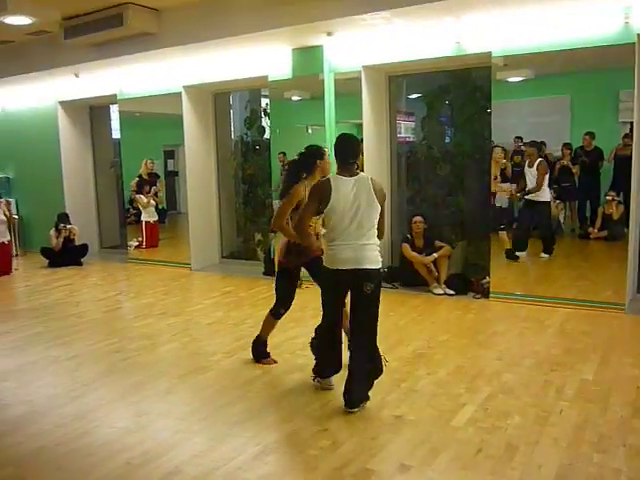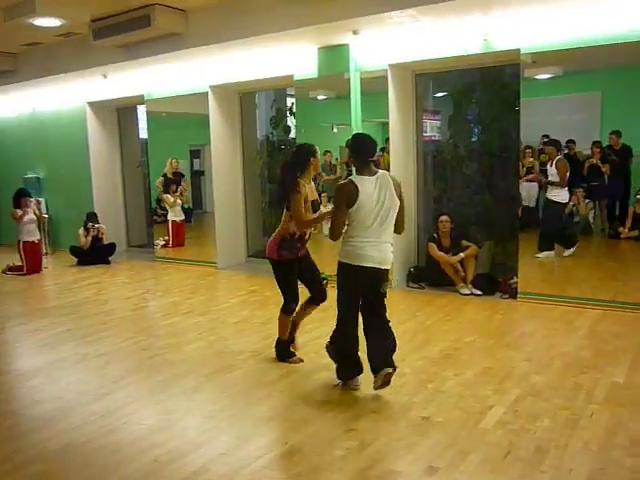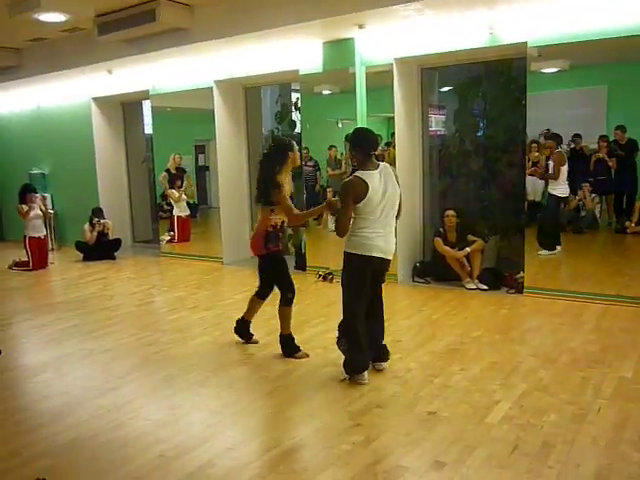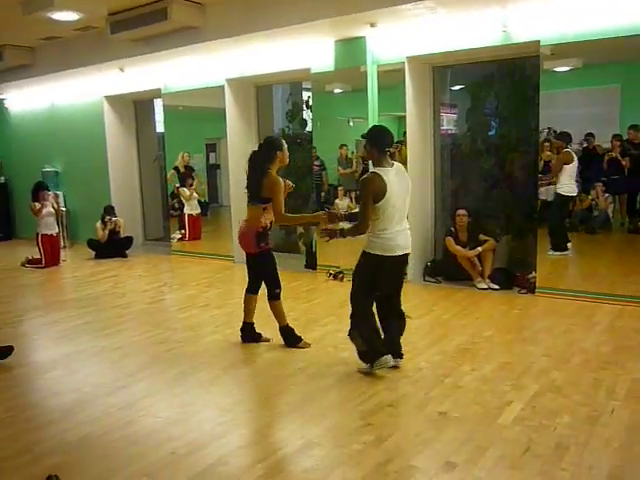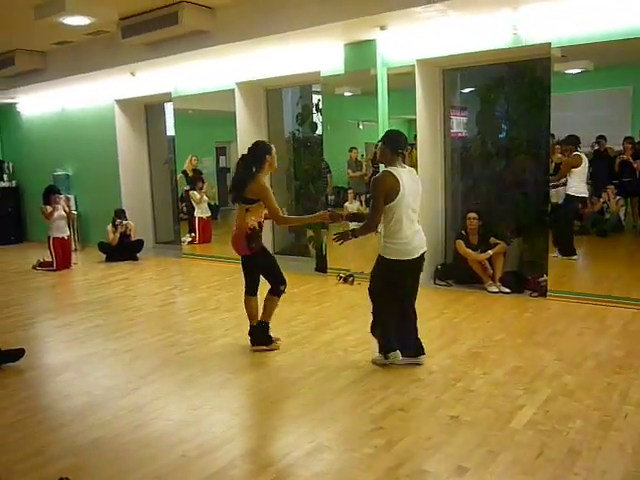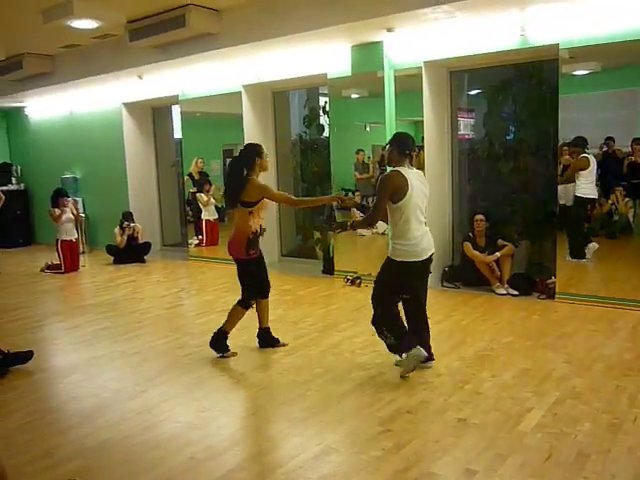
dt=0.2s
person 1, frame 1
left shoulder: (323, 187)
right shoulder: (376, 188)
left elbow: (301, 227)
left wrist: (311, 244)
left hip: (335, 263)
right hip: (368, 264)
left knee: (331, 320)
right knee: (364, 330)
left ankle: (325, 372)
right ankle: (357, 394)
person 1, frame 2
left shoulder: (346, 188)
right shoulder: (393, 183)
left elbow: (335, 235)
right elbow: (399, 227)
left hip: (353, 259)
right hip: (382, 259)
left knee: (347, 316)
right knee: (375, 313)
left ankle: (350, 374)
right ankle: (383, 364)
person 1, frame 3
left shoulder: (353, 184)
right shoulder: (390, 172)
left elbow: (342, 230)
left wrist: (337, 216)
left hip: (360, 251)
right hip: (385, 249)
left knee: (354, 309)
right knee: (374, 303)
left ankle: (358, 367)
right ankle: (379, 356)
person 1, frame 4
left shoulder: (370, 181)
right shoulder: (402, 171)
left elbow: (363, 226)
left wrist: (339, 232)
left hip: (379, 250)
right hip: (403, 247)
left knee: (361, 303)
right knee: (390, 302)
left ankle: (375, 357)
right ankle: (392, 352)
person 1, frame 5
left shoulder: (383, 180)
right shoulder: (413, 174)
left elbow: (373, 223)
left wrist: (350, 233)
right wrist: (351, 215)
left hip: (395, 252)
right hip: (417, 247)
left knee: (380, 298)
right knee: (405, 301)
left ankle: (391, 349)
right ankle: (412, 351)
person 1, frame 6
left shoulder: (390, 178)
right shoulder: (420, 176)
left elbow: (373, 219)
left wrist: (351, 225)
left hip: (405, 254)
right hip: (425, 249)
left knee: (383, 301)
right knee: (415, 304)
left ankle: (409, 348)
right ankle: (422, 352)
person 2, frame 1
right shoulder: (299, 189)
right elbow: (277, 224)
left hip: (312, 250)
right hip: (293, 251)
right knee: (283, 304)
right ankle: (259, 348)
person 2, frame 2
left shoulder: (310, 185)
right shoulder: (296, 187)
right elbow: (302, 223)
right wrist: (330, 213)
left hip: (298, 247)
right hip: (281, 248)
left knee: (319, 294)
right knee: (290, 299)
left ankle: (291, 328)
right ankle: (282, 348)
person 2, frame 3
left shoulder: (285, 178)
right shoulder: (279, 183)
right elbow: (293, 217)
right wrist: (322, 208)
left hip: (271, 238)
right hip: (267, 241)
left knee: (266, 287)
right knee: (287, 291)
left ankle: (243, 327)
right ankle: (288, 344)
person 2, frame 4
left shoulder: (261, 175)
right shoulder: (274, 181)
right elbow: (280, 217)
left wrist: (284, 190)
right wrist: (314, 218)
left hip: (249, 234)
right hip: (257, 238)
left knee: (255, 283)
right knee: (274, 287)
left ankle: (248, 330)
right ankle: (289, 336)
person 2, frame 5
left shoulder: (250, 180)
right shoulder: (259, 184)
right elbow: (281, 219)
left wrist: (266, 214)
right wrist: (316, 217)
left hip: (245, 237)
right hip: (248, 239)
left knee: (253, 285)
right knee: (279, 284)
left ankle: (258, 333)
right ankle: (262, 332)
person 2, frame 6
left shoulder: (240, 183)
right shoulder: (257, 187)
left elbow: (231, 210)
right elbow: (295, 202)
right wrist: (329, 199)
left hip: (247, 243)
right hip: (245, 246)
left knee: (262, 288)
right knee: (248, 297)
left ankle: (265, 335)
right ankle: (219, 339)
